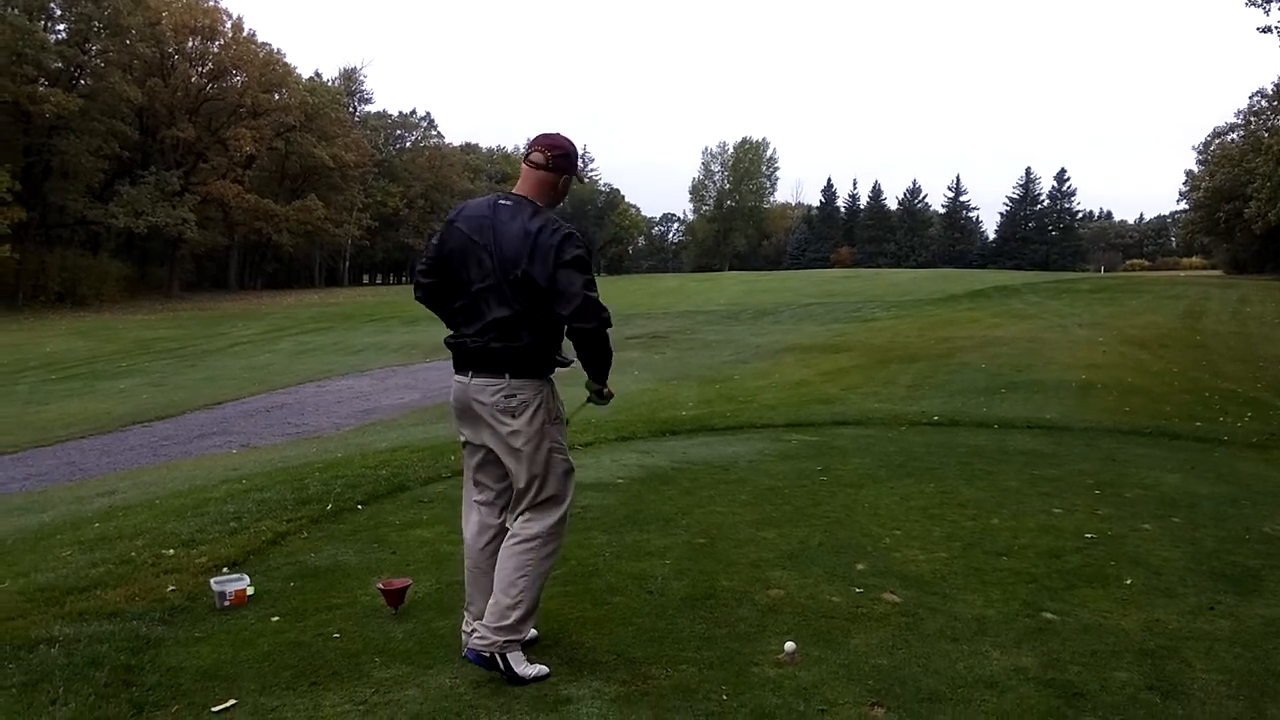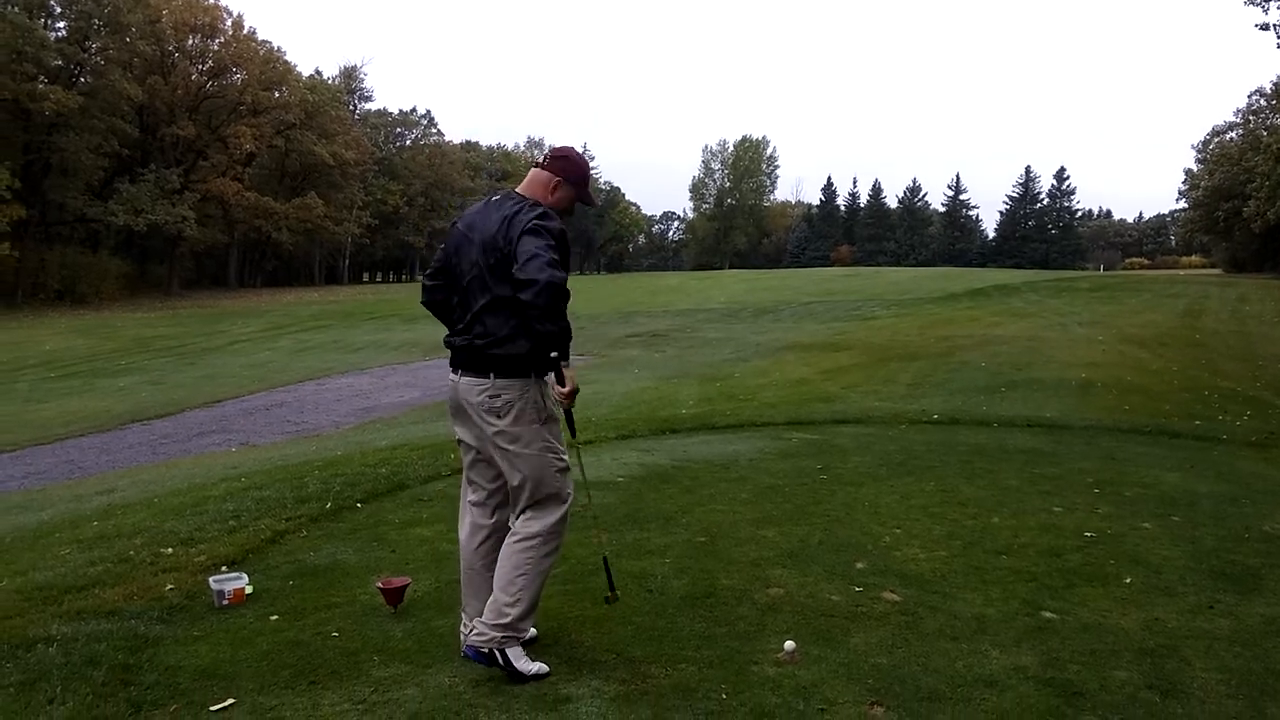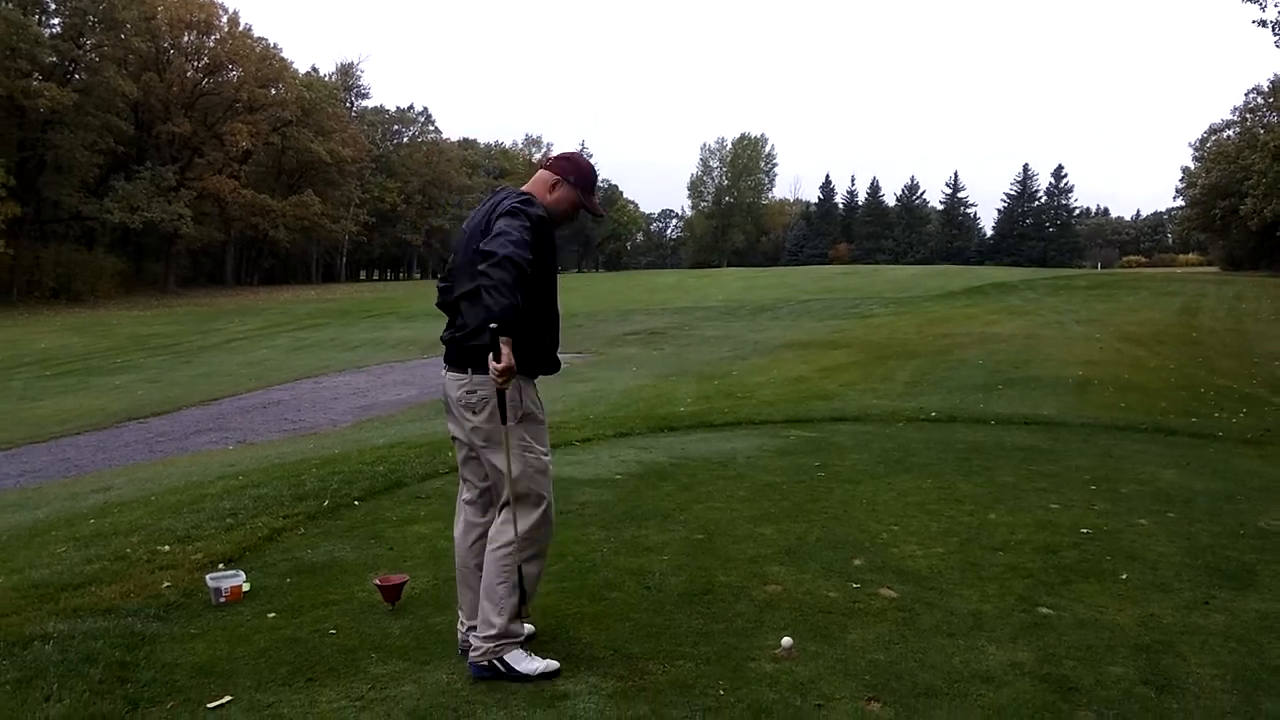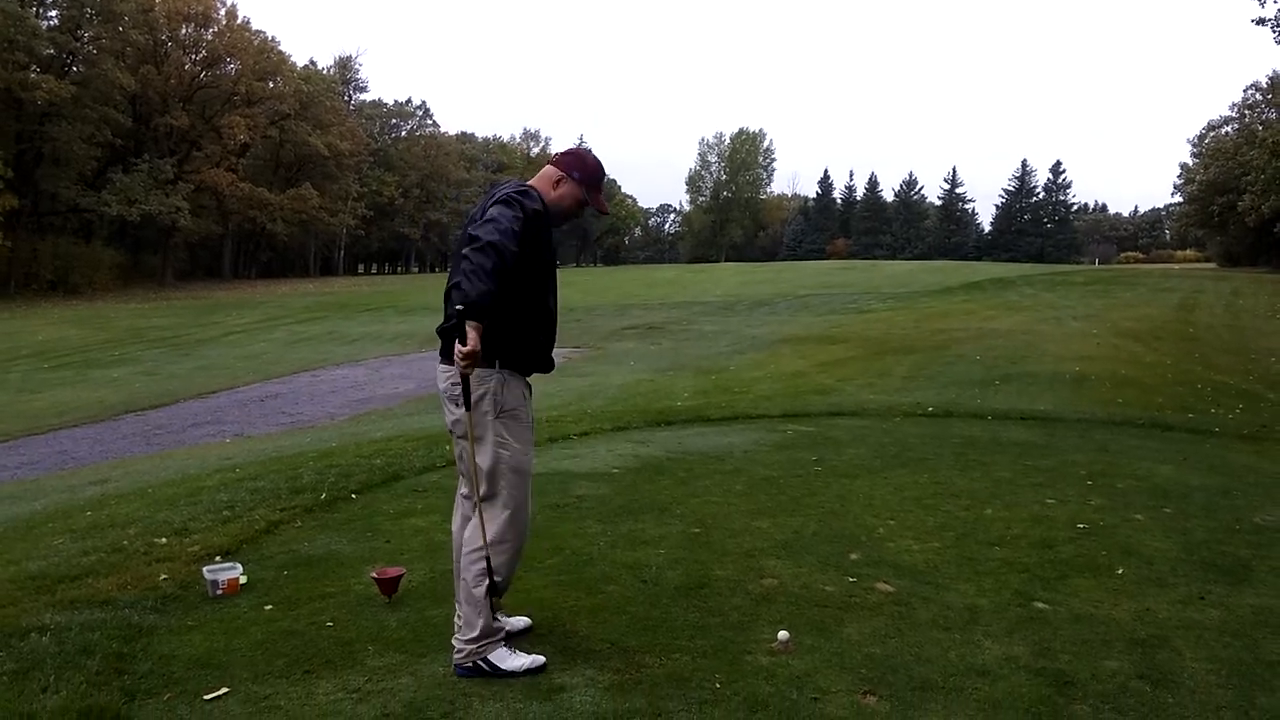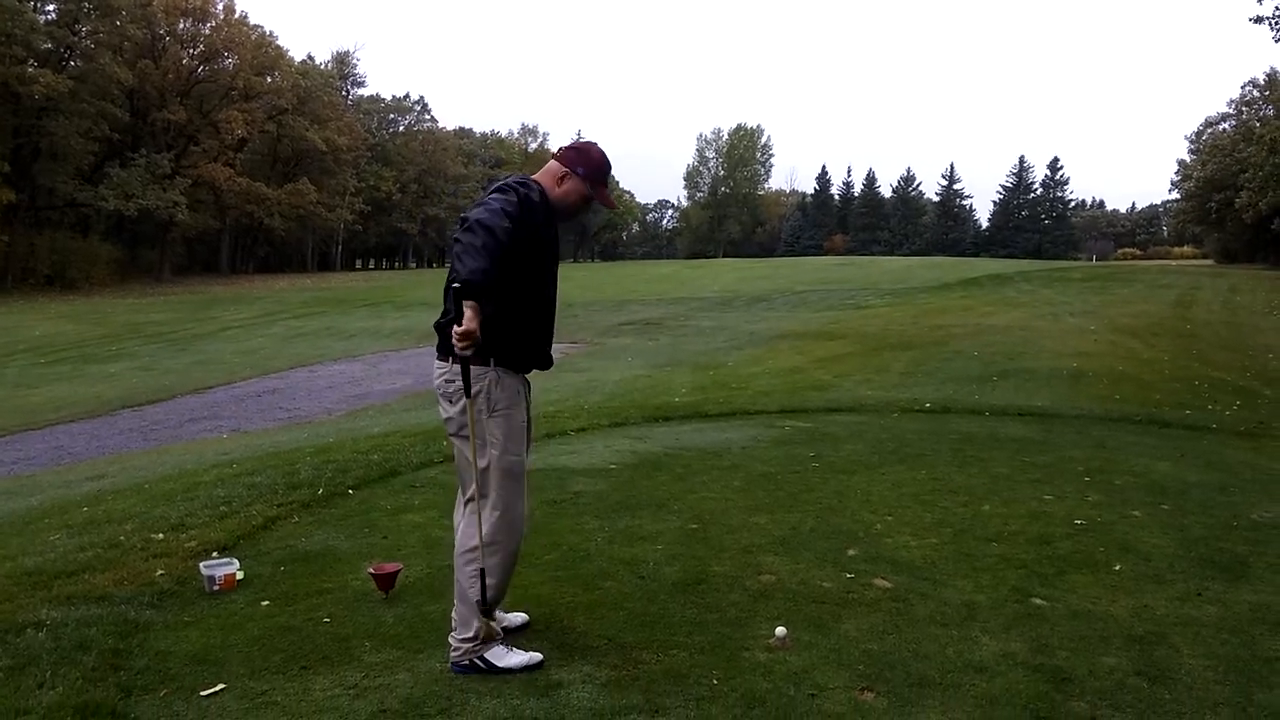
dt=0.2s
person 1, frame 1
left shoulder: (463, 217)
right shoulder: (557, 237)
left elbow: (426, 285)
right elbow: (585, 316)
right wrist: (597, 377)
left hip: (467, 381)
right hip: (520, 388)
left knee: (485, 506)
right knee: (539, 512)
left ankle: (480, 626)
right ankle: (495, 639)
person 1, frame 2
left shoulder: (471, 218)
right shoulder: (537, 224)
left elbow: (433, 290)
right elbow: (541, 285)
right wrist: (561, 359)
left hip: (466, 379)
right hip: (510, 386)
left knee: (482, 506)
right knee: (543, 506)
left ankle: (479, 626)
right ankle: (496, 633)
person 1, frame 3
left shoulder: (489, 212)
right shoulder: (523, 212)
left elbow: (449, 291)
right elbow: (501, 265)
right wrist: (504, 339)
left hip: (465, 373)
right hip: (497, 378)
left knee: (478, 503)
right knee: (525, 504)
left ankle: (477, 627)
right ankle: (493, 644)
person 1, frame 4
left shoulder: (511, 207)
right shoulder: (520, 204)
left elbow: (478, 261)
right elbow: (484, 253)
left wrist: (470, 323)
right wrist: (475, 323)
left hip: (474, 368)
right hip: (488, 373)
left knee: (477, 498)
right knee: (500, 505)
left ankle: (476, 617)
right ankle: (476, 645)
person 1, frame 5
left shoulder: (526, 208)
right shoulder: (521, 196)
right elbow: (477, 233)
right wrist: (471, 302)
left hip: (490, 367)
right hip: (485, 372)
left knee: (483, 498)
right knee: (497, 506)
left ankle: (475, 612)
right ankle: (472, 644)
